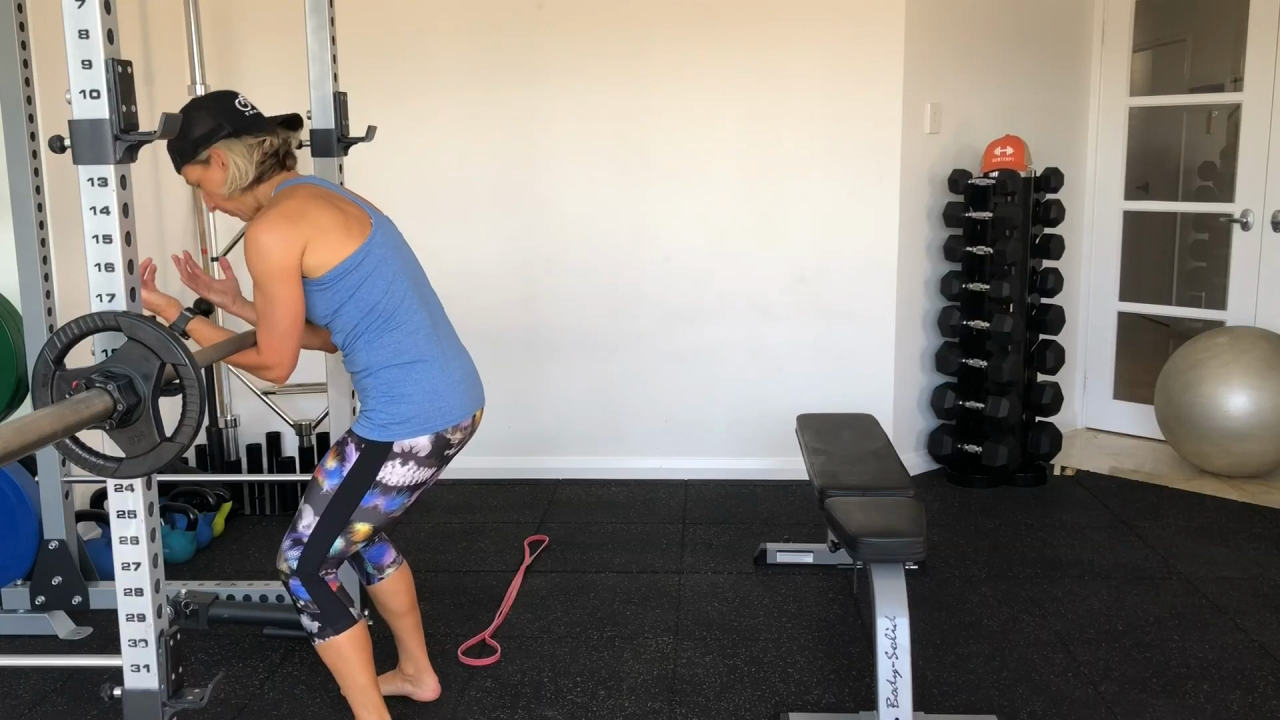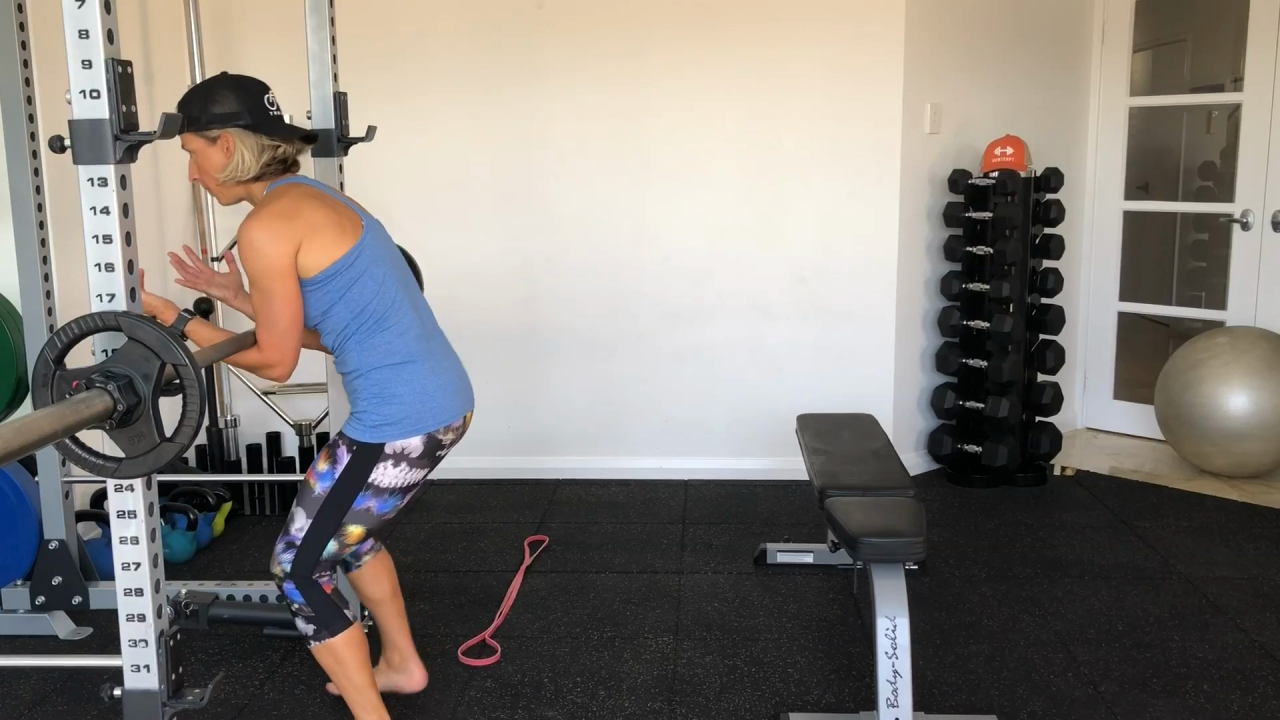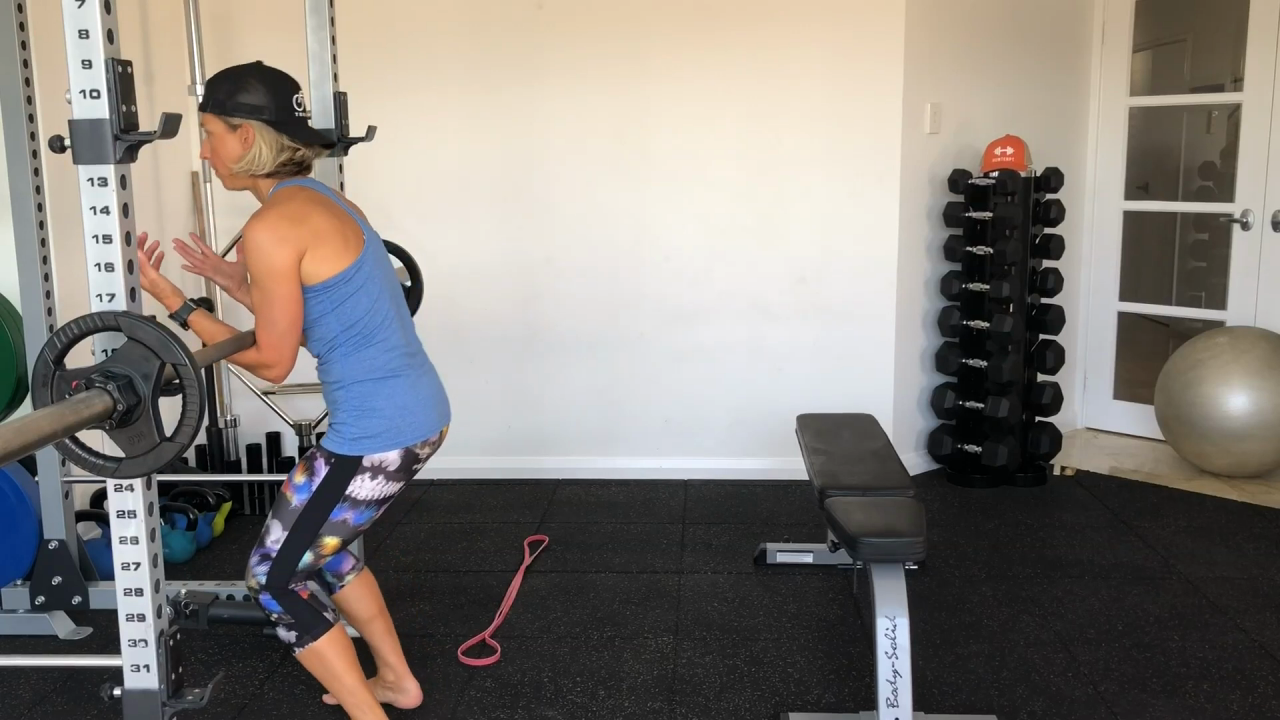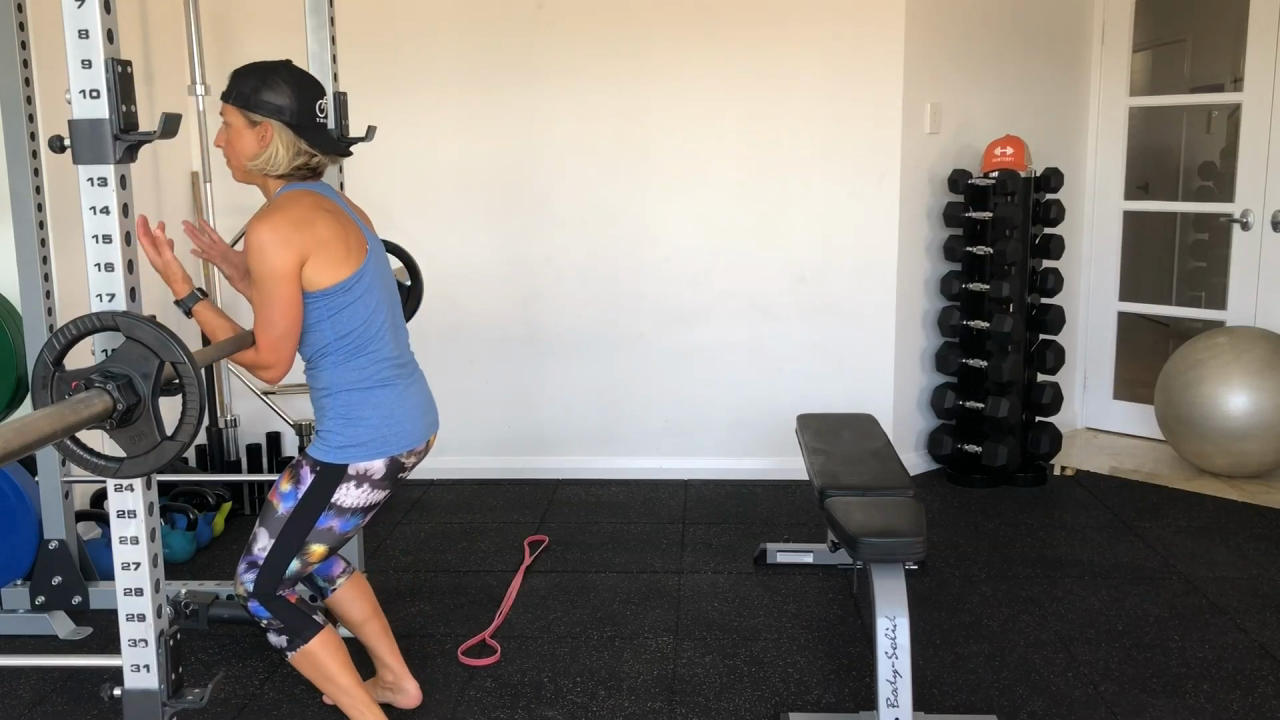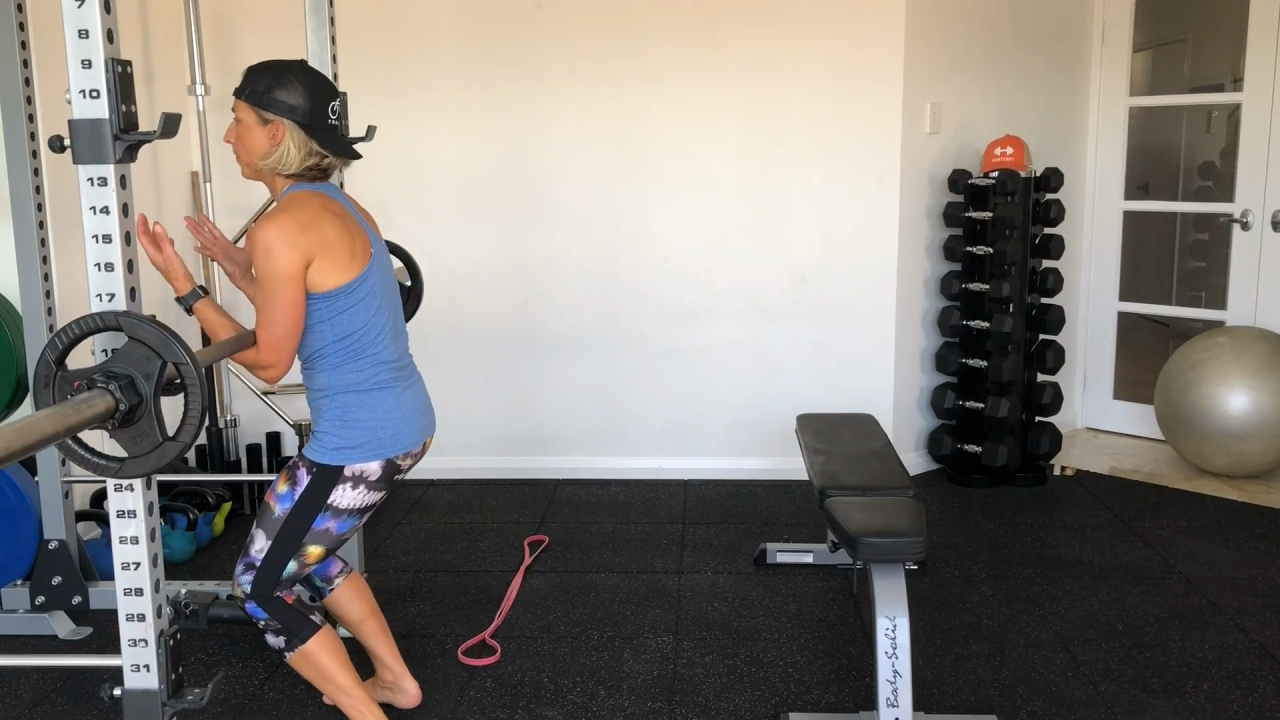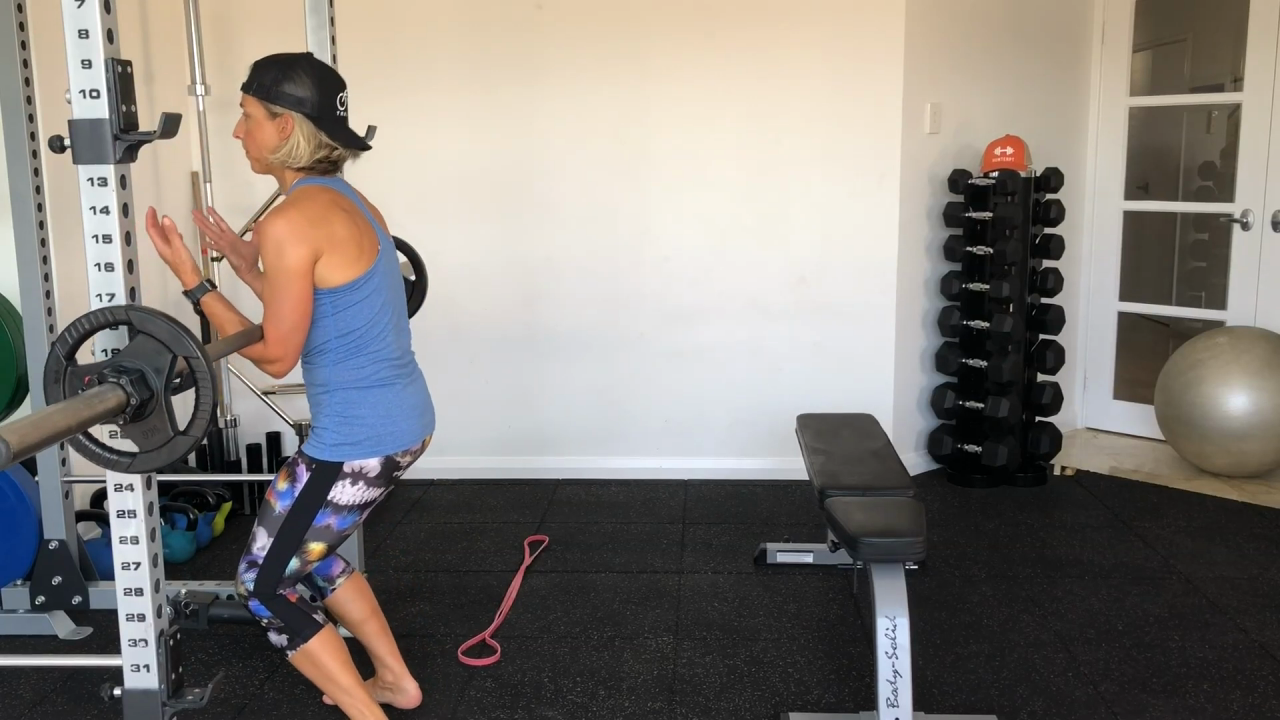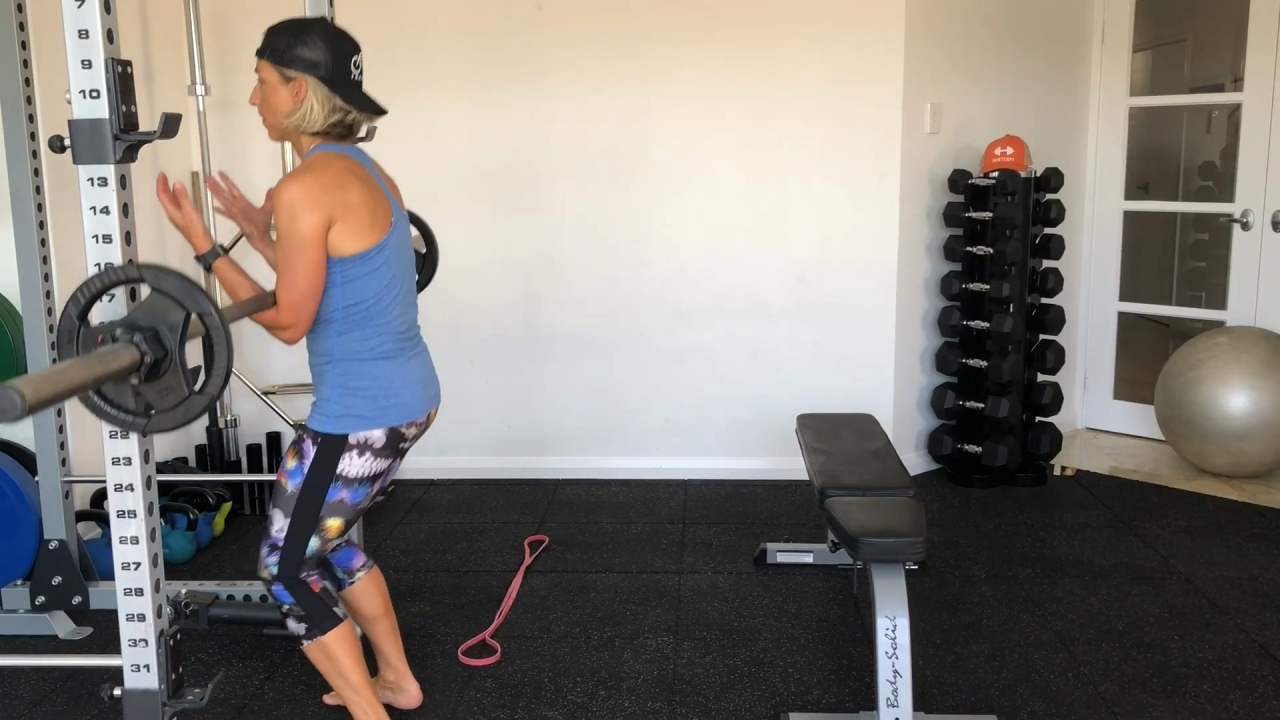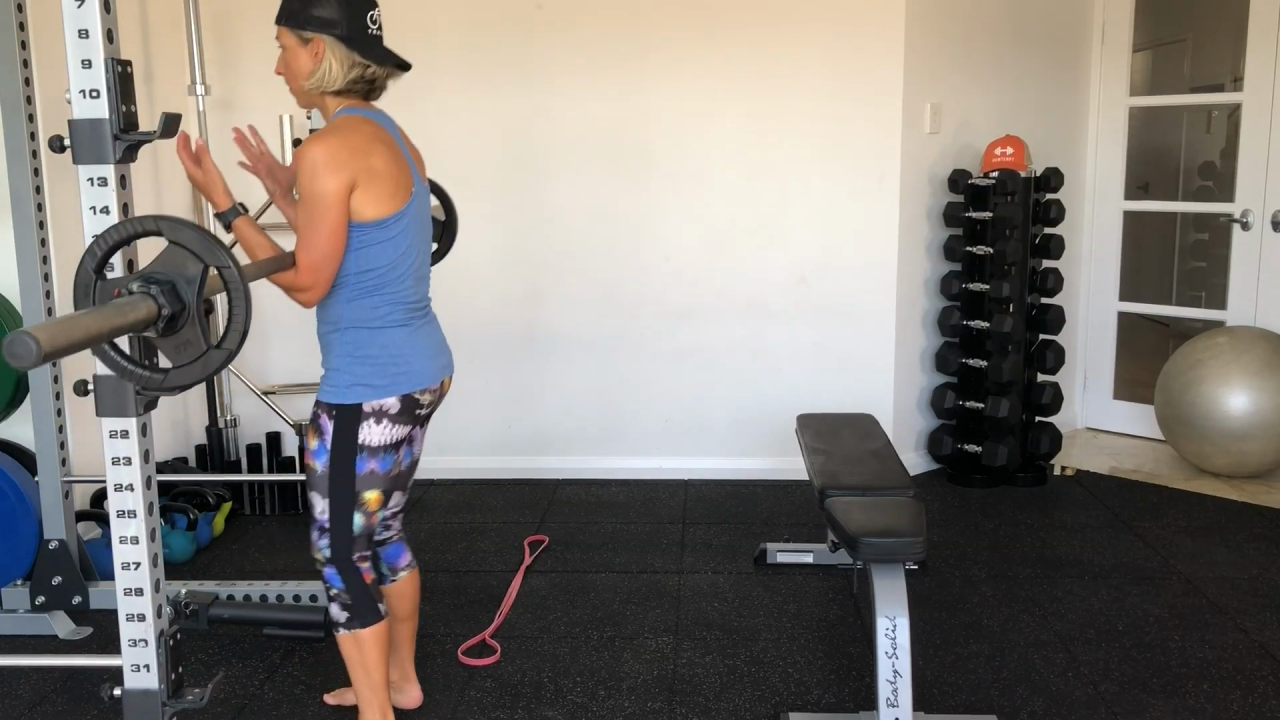
dt=0.3s
person 1, frame 1
left shoulder: (274, 226)
right shoulder: (324, 199)
left elbow: (275, 363)
left wrist: (173, 315)
right wrist: (237, 303)
left hip: (409, 420)
right hip: (452, 399)
left knee: (304, 564)
right knee: (354, 530)
person 1, frame 2
left shoulder: (267, 226)
right shoulder: (315, 200)
left elbow: (275, 361)
left wrist: (169, 315)
right wrist: (240, 297)
left hip: (399, 420)
right hip: (440, 399)
left knee: (298, 569)
right knee: (341, 527)
right ankle: (402, 664)
person 1, frame 3
left shoulder: (272, 226)
right shoulder: (322, 202)
left elbow: (272, 362)
left wrist: (172, 301)
right wrist: (237, 284)
left hip: (375, 433)
right hip: (417, 414)
left knee: (273, 578)
right knee: (315, 545)
person 1, frame 4
left shoulder: (275, 227)
right shoulder: (332, 207)
left elbow: (269, 362)
left wrist: (180, 286)
right wrist: (238, 274)
left hip: (363, 441)
right hip: (405, 420)
left knee: (262, 584)
right knee: (305, 549)
person 1, frame 5
left shoulder: (282, 228)
right shoulder: (338, 208)
left elbow: (270, 361)
left wrist: (182, 284)
right wrist: (239, 271)
left hip: (358, 443)
right hip: (401, 423)
left knee: (260, 586)
right knee: (301, 550)
person 1, frame 6
left shoulder: (291, 223)
right shoulder: (346, 203)
left elbow: (278, 355)
left wrist: (191, 279)
right wrist: (248, 268)
left hip: (358, 438)
right hip: (401, 420)
left knee: (263, 583)
right knee: (302, 548)
person 1, frame 7
left shoulder: (306, 187)
right shoulder: (363, 171)
left elbow: (290, 321)
left wrist: (203, 245)
right wrist: (259, 235)
left hip: (359, 413)
right hip: (406, 396)
left knee: (287, 568)
right knee: (324, 542)
person 1, frame 8
left shoulder: (329, 150)
right shoulder: (388, 137)
left elbow: (309, 285)
left wrist: (223, 204)
right wrist: (284, 195)
left hip: (369, 385)
right hip: (420, 370)
left knee: (341, 555)
right knee: (379, 532)
